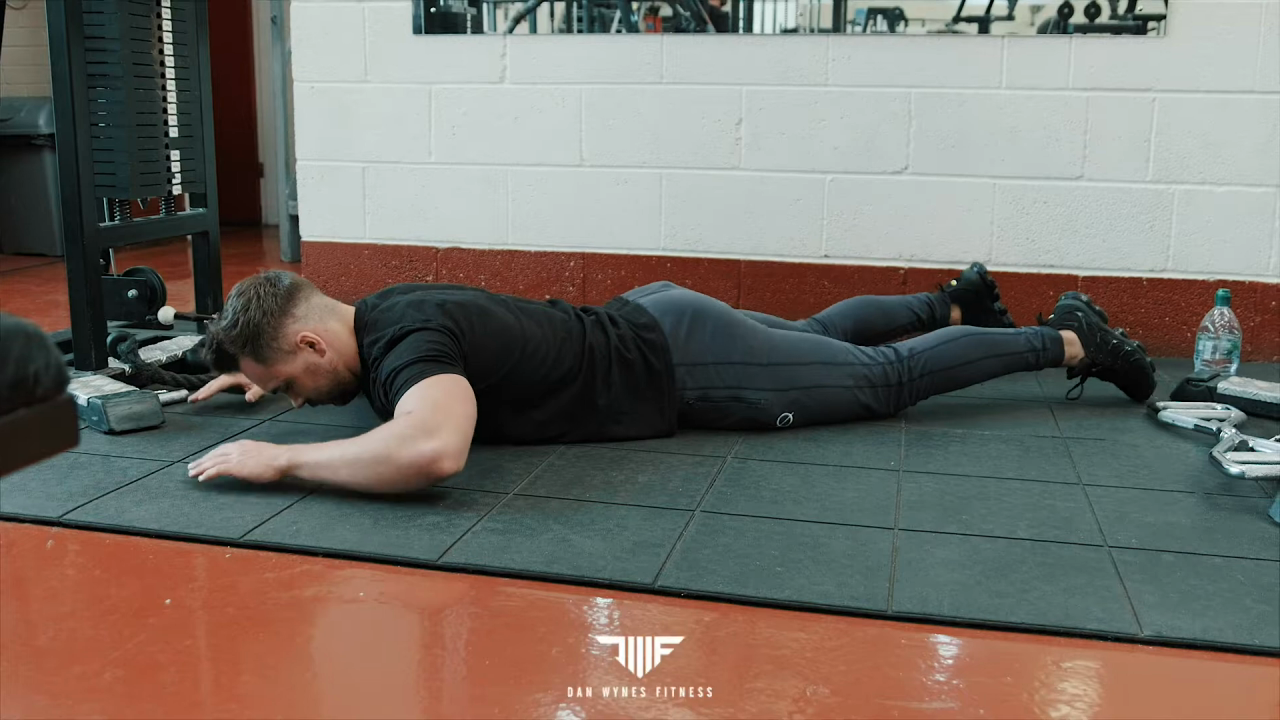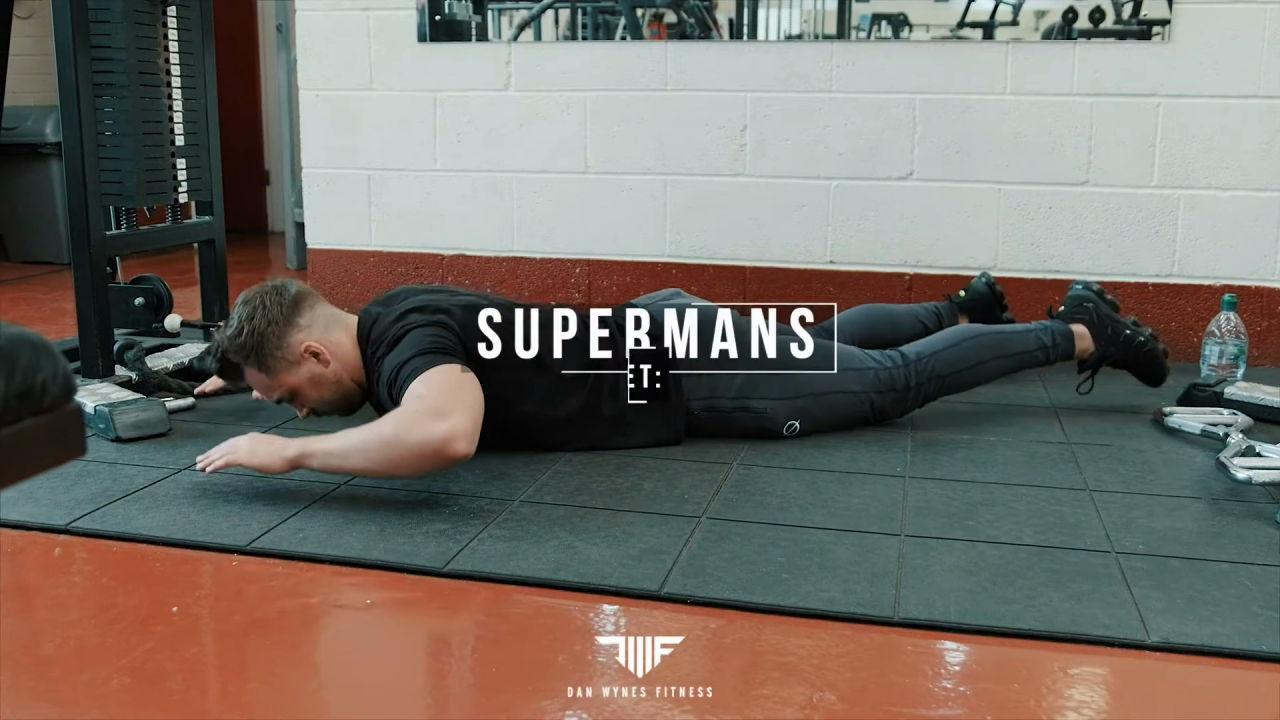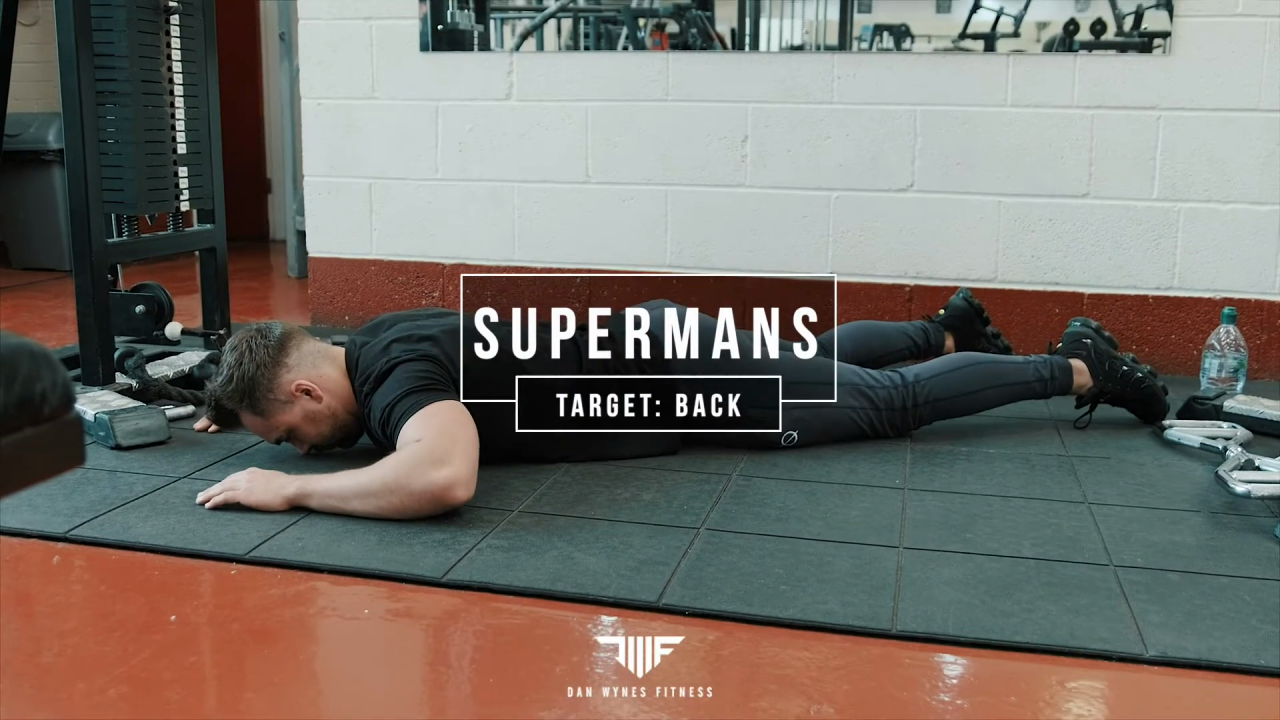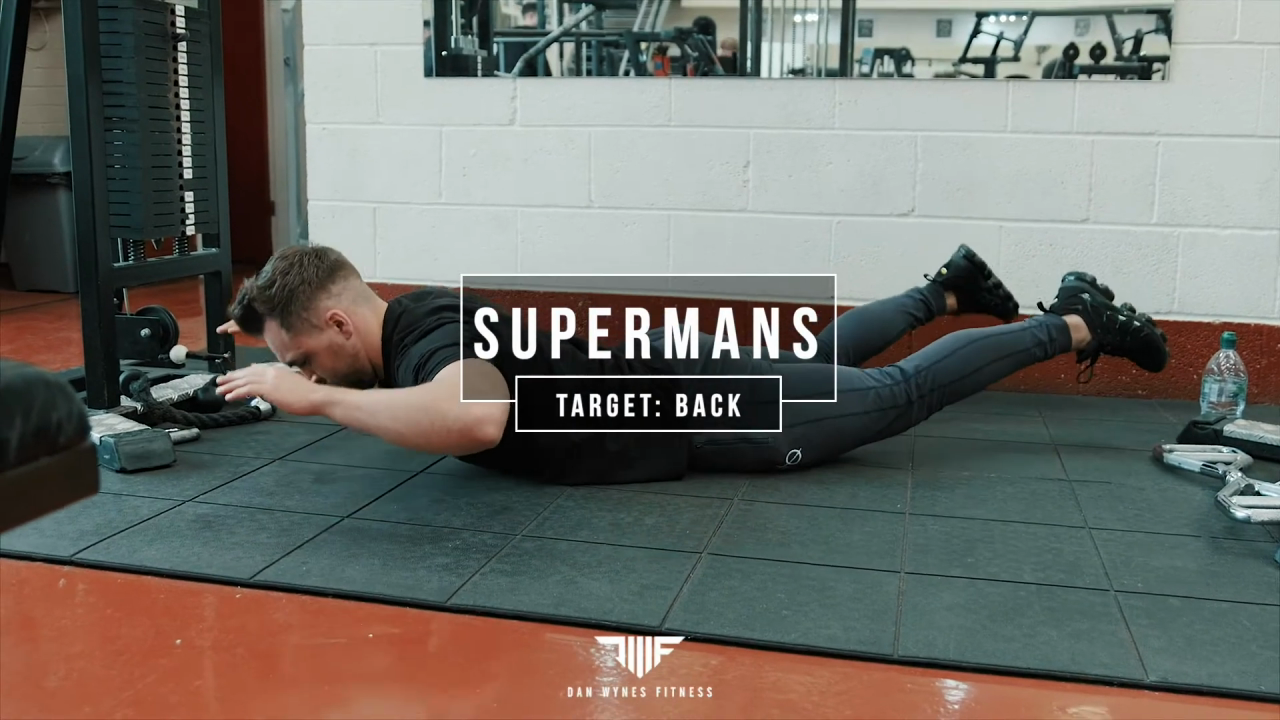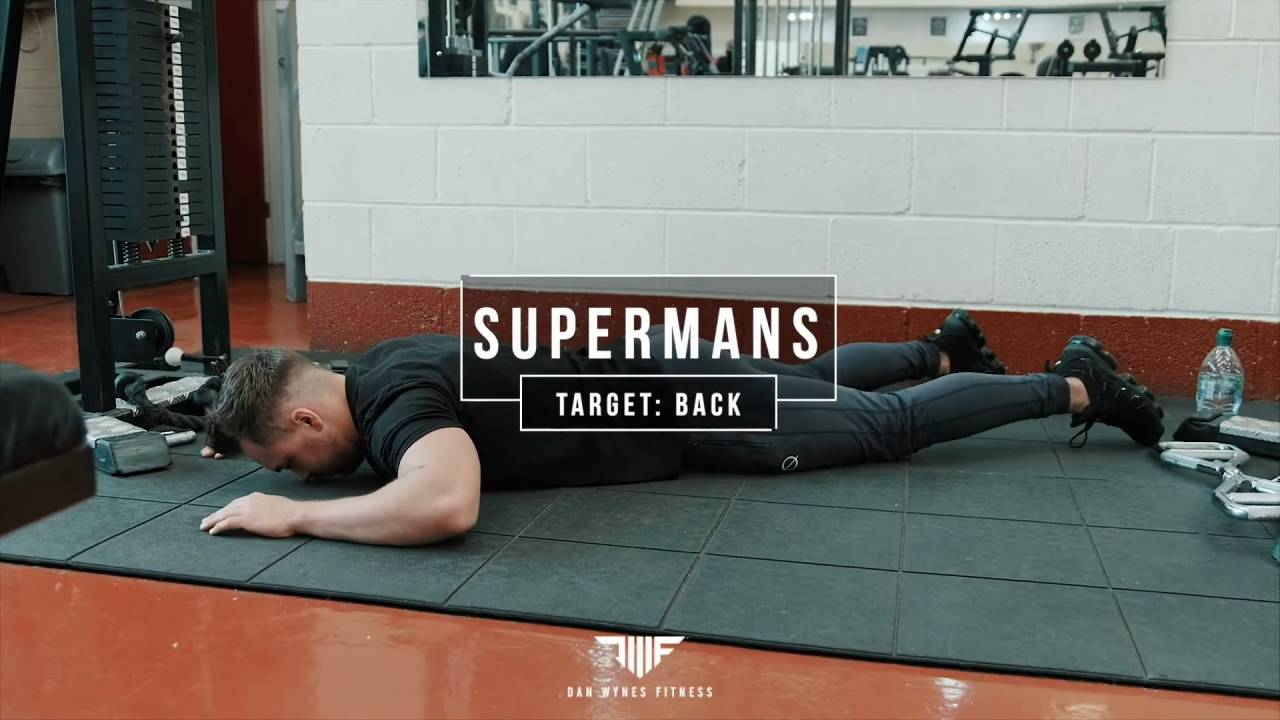
dt=1s
person 1, frame 1
left shoulder: (405, 342)
right shoulder: (375, 314)
left elbow: (432, 450)
left wrist: (279, 458)
right wrist: (251, 367)
left hip: (679, 366)
right hip: (648, 323)
left knee: (884, 379)
right knee: (818, 335)
left ankle: (1072, 341)
right ankle: (953, 302)
person 1, frame 2
left shoulder: (407, 344)
right shoulder: (381, 323)
left elbow: (446, 434)
left wrist: (290, 449)
right wrist: (252, 363)
left hip: (684, 373)
right hip: (655, 332)
left knee: (890, 382)
right knee: (817, 347)
left ankle: (1080, 333)
right ankle: (964, 310)
person 1, frame 3
left shoulder: (397, 380)
right shoulder: (368, 345)
left elbow: (441, 479)
left wrist: (289, 490)
right wrist: (244, 399)
left hip: (681, 384)
right hip: (648, 341)
left knee: (888, 403)
right knee: (814, 358)
left ankle: (1080, 368)
right ankle: (946, 333)
person 1, frame 4
left shoulder: (431, 338)
right shoulder: (404, 317)
left elbow: (477, 421)
left wrist: (311, 396)
right wrist: (281, 331)
right hip: (658, 369)
left knee: (896, 395)
right knee: (817, 359)
left ankle: (1074, 324)
right ankle: (946, 287)
person 1, frame 5
left shoulder: (395, 405)
right shoulder: (372, 372)
left elbow: (444, 507)
left wrist: (292, 513)
right wrist: (250, 433)
right hip: (650, 370)
left knee: (886, 425)
right knee: (809, 382)
left ankle: (1077, 386)
right ankle: (941, 350)
